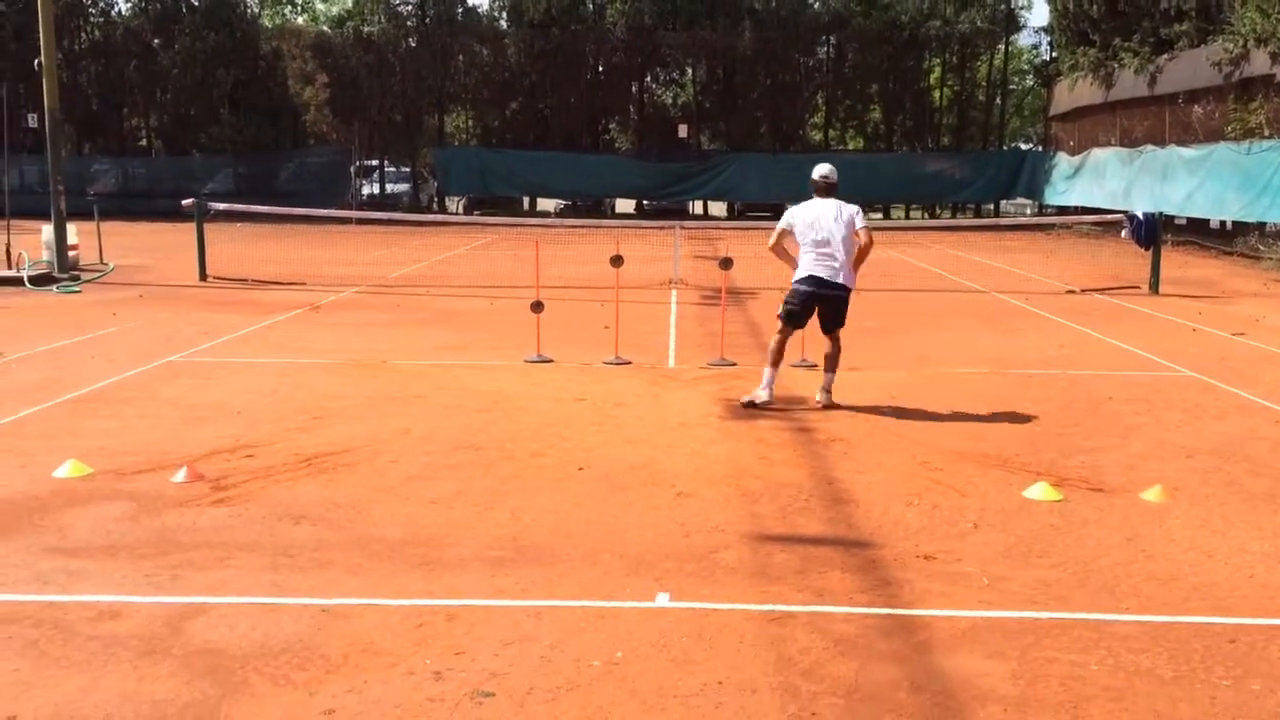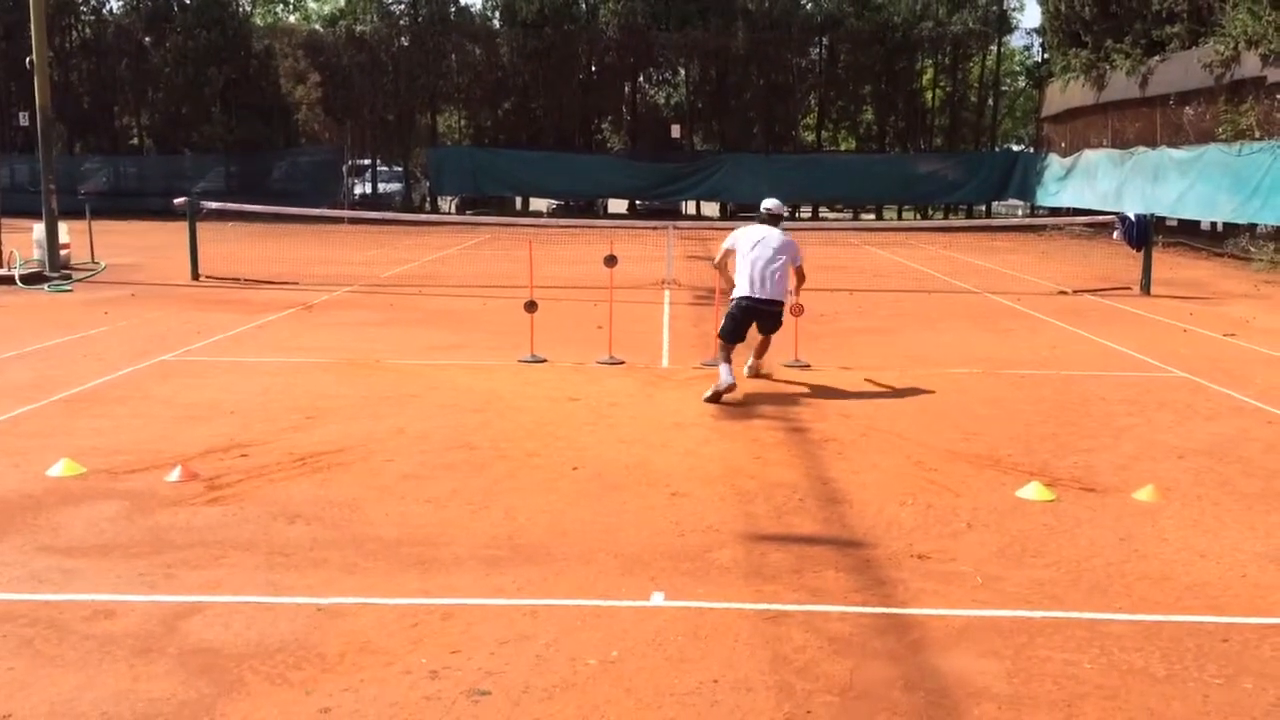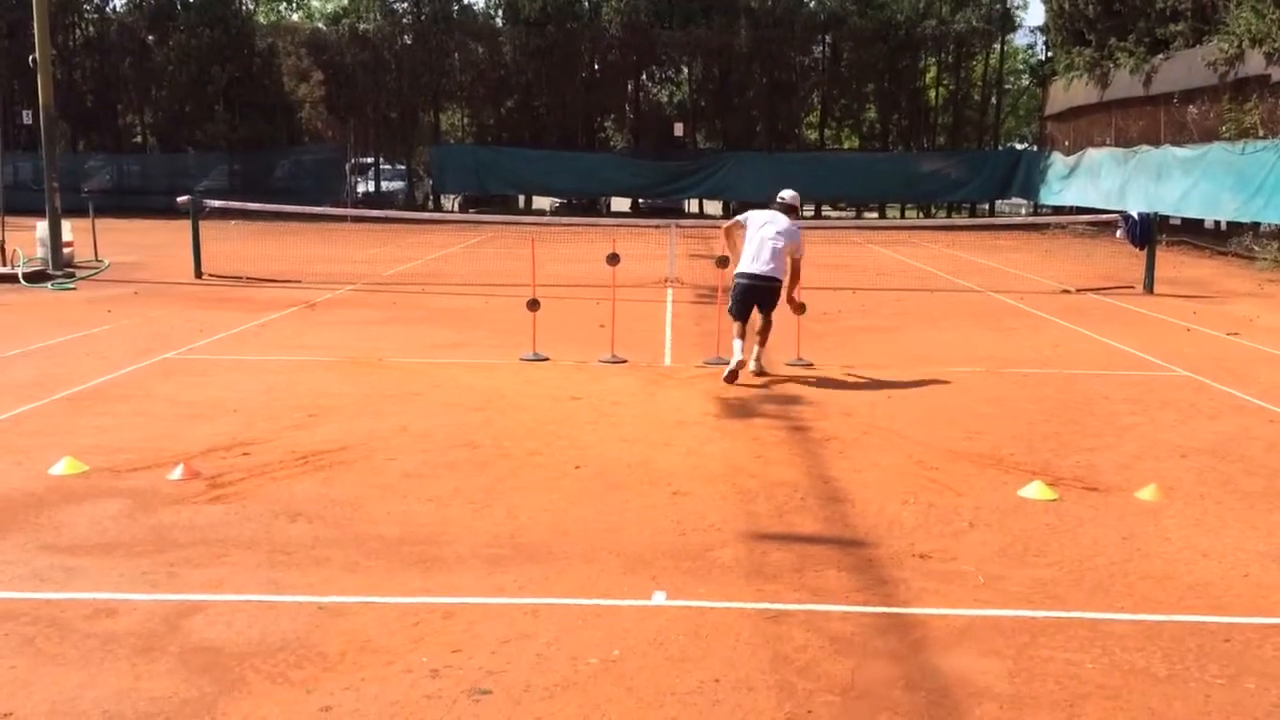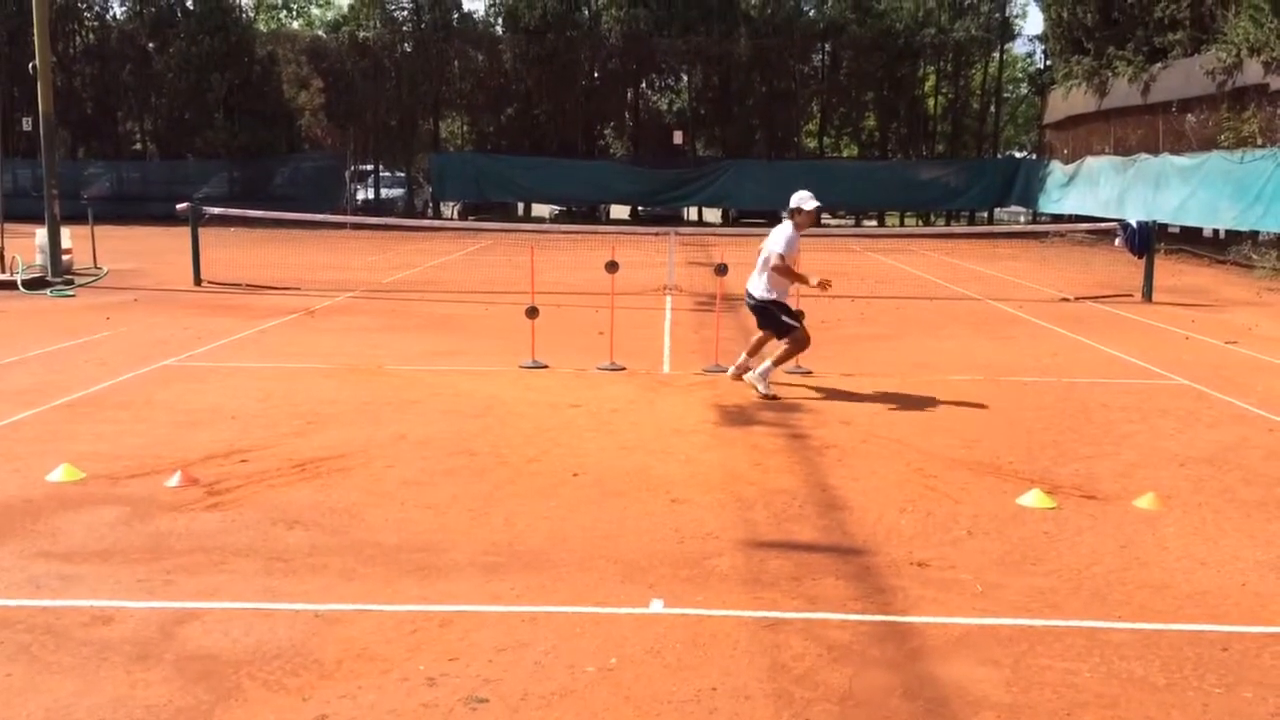
dt=0.4s
person 1, frame 1
left shoulder: (796, 211)
right shoulder: (852, 210)
left elbow: (773, 244)
right elbow: (866, 241)
right wrist: (853, 269)
left hip: (808, 282)
right hip: (840, 286)
left knee: (782, 334)
right knee: (832, 337)
left ankle: (765, 391)
right ankle: (825, 393)
person 1, frame 2
left shoulder: (742, 232)
right shoulder: (789, 242)
left elbow: (719, 262)
right elbow: (801, 277)
left wrist: (731, 284)
right wrist: (795, 290)
left hip: (743, 299)
right hip: (774, 302)
left knee: (724, 345)
right knee: (766, 334)
left ankle: (725, 379)
right ankle: (752, 366)
person 1, frame 3
left shoulder: (755, 214)
right shoulder: (795, 232)
left elbow: (727, 229)
right elbow: (795, 271)
left wrist: (736, 255)
right wrist: (790, 295)
left hip: (745, 276)
right hip: (771, 280)
left knee: (739, 321)
right knee: (765, 317)
left ankle: (738, 356)
right ankle: (756, 361)
person 1, frame 4
left shoulder: (784, 230)
right shoulder: (787, 234)
left elbow: (762, 249)
right elbow: (776, 265)
right wrist: (808, 280)
left hip: (757, 292)
right hip: (766, 298)
left knee: (768, 332)
right knee: (801, 340)
left ankle: (739, 367)
right ankle: (759, 374)
